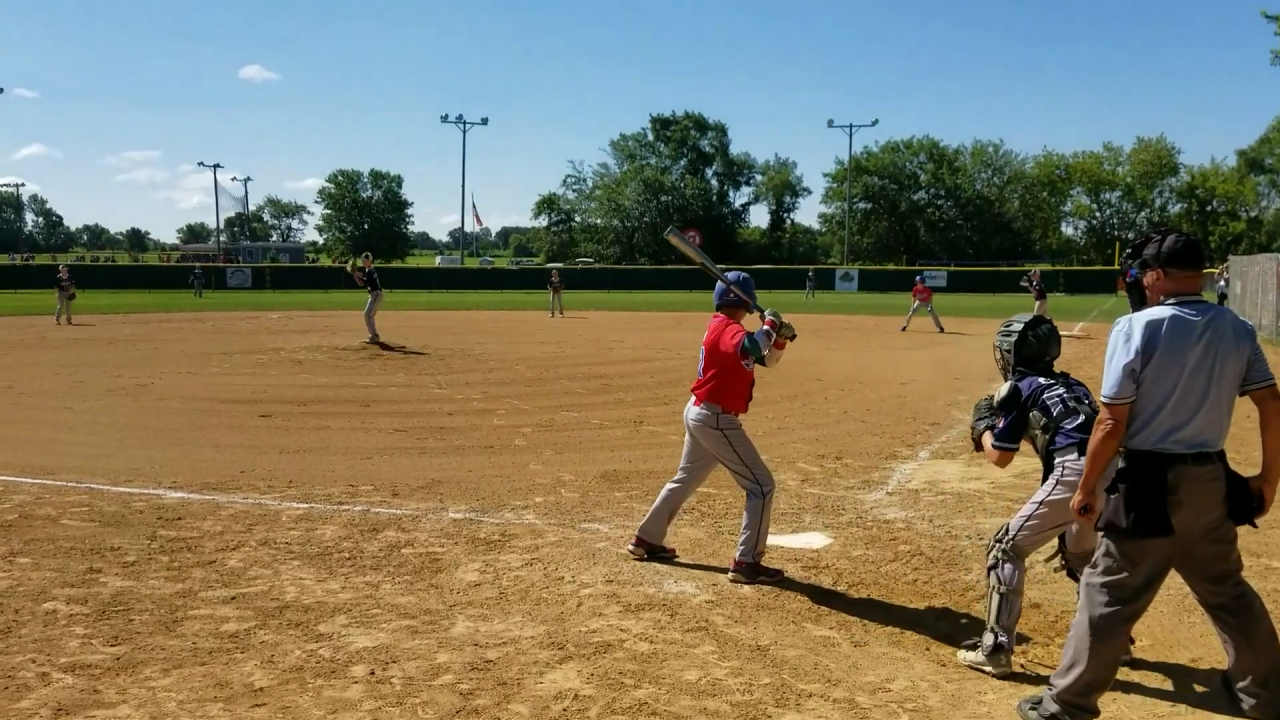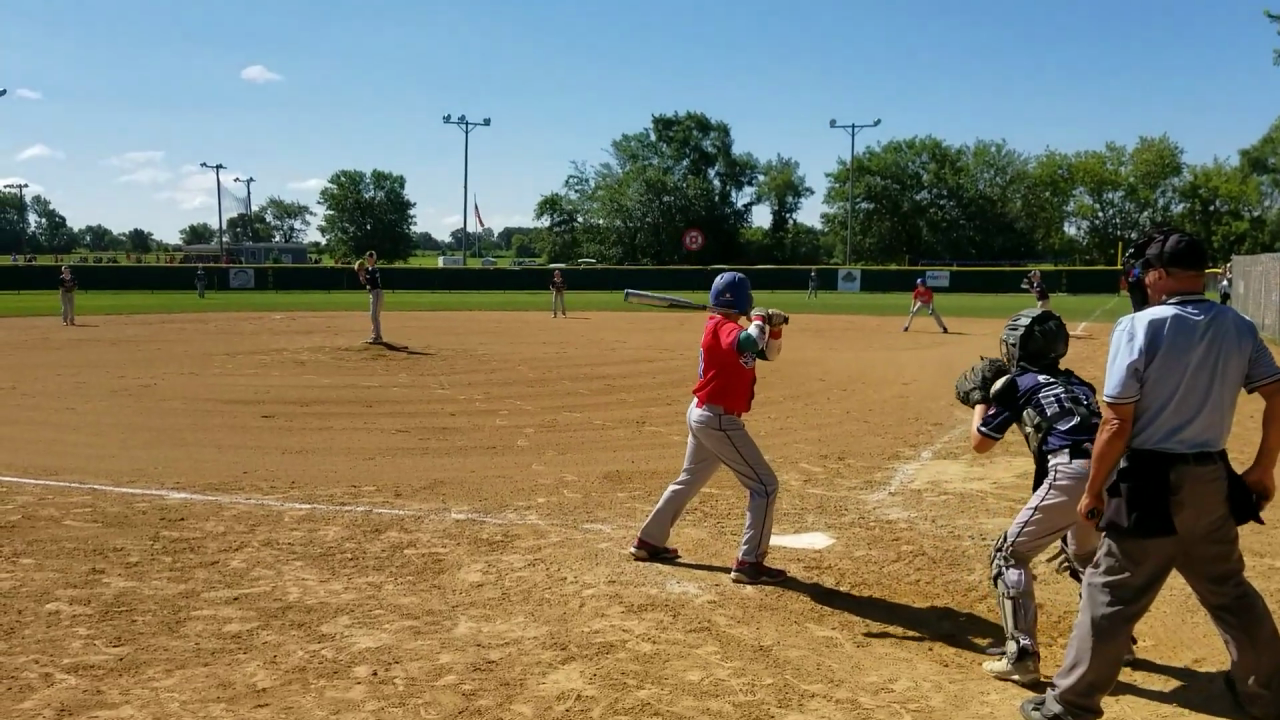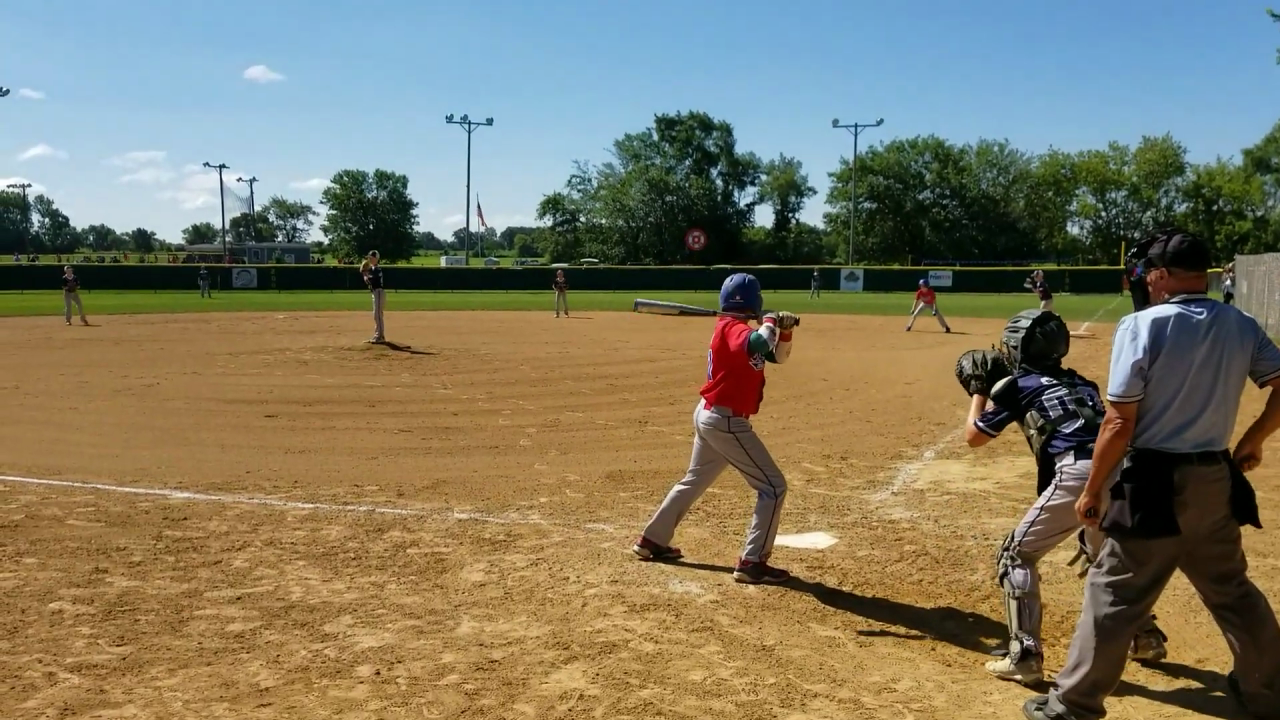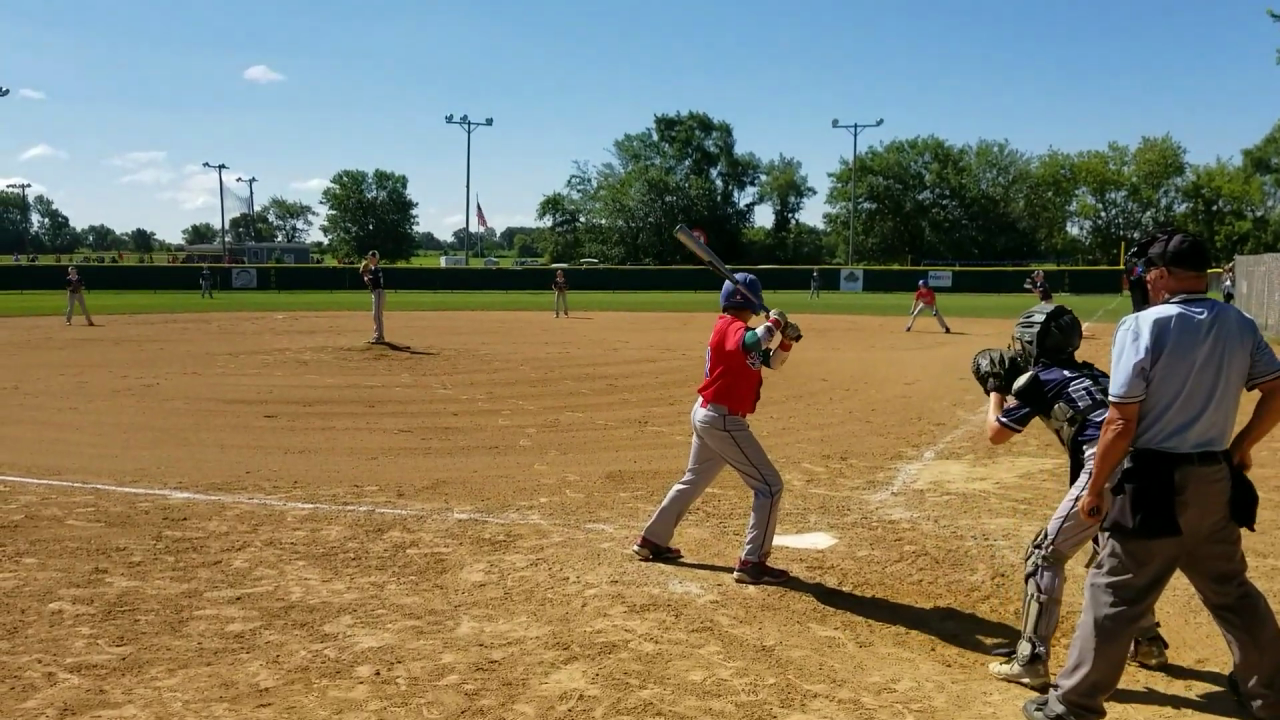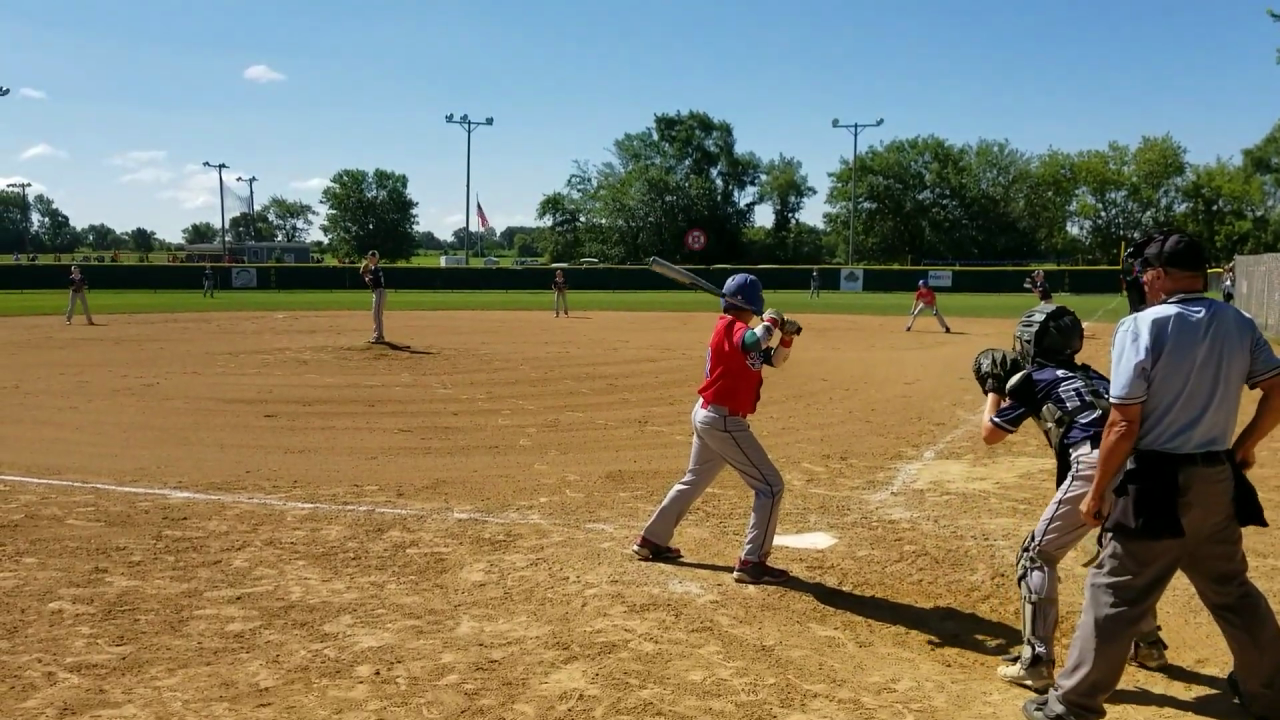
dt=0.3s
person 1, frame 1
left shoulder: (1136, 327)
right shoulder: (1237, 329)
left elbow: (1112, 424)
left wrist: (1086, 488)
left hip: (1150, 485)
right hip: (1211, 482)
left knee: (1108, 596)
right knee: (1228, 592)
person 1, frame 2
left shoulder: (1138, 327)
right shoulder: (1238, 328)
left elbow: (1117, 424)
left wrist: (1092, 491)
left hip: (1150, 484)
right hip: (1213, 481)
left knee: (1109, 595)
right knee: (1229, 591)
person 1, frame 3
left shoulder: (1142, 326)
left elbow: (1119, 423)
left wrist: (1091, 490)
left hip: (1154, 483)
right hip: (1216, 480)
left knee: (1112, 594)
right knee: (1232, 590)
person 1, frame 4
left shoulder: (1143, 326)
right shoulder: (1240, 326)
left elbow: (1121, 423)
left wrist: (1094, 489)
left hip: (1154, 483)
right hip: (1216, 481)
left knee: (1112, 595)
right knee: (1231, 591)
person 1, frame 5
left shoulder: (1141, 327)
right shoulder: (1239, 325)
left elbow: (1123, 425)
left wrist: (1097, 491)
left hip: (1157, 485)
right hip: (1218, 480)
left knee: (1113, 595)
right knee: (1232, 590)
person 2, frame 1
left shoulder: (1017, 389)
right shoulder: (1070, 385)
left elbow: (1000, 456)
left wrist: (982, 431)
left hip: (1076, 472)
right hip: (1112, 469)
left knee: (1007, 548)
right knee: (1081, 550)
left ankle: (995, 650)
person 2, frame 2
left shoulder: (1015, 385)
right shoulder: (1077, 383)
left elbow: (980, 443)
left wrist: (981, 400)
left hip: (1071, 475)
left knee: (1009, 555)
right knee: (1085, 552)
left ankle: (1021, 656)
person 2, frame 3
left shoulder: (1017, 387)
right shoulder: (1080, 383)
left elbow: (974, 437)
left wrist: (980, 390)
left hip: (1077, 475)
left knee: (1016, 554)
right knee: (1101, 550)
left ankle: (1024, 656)
right ankle: (1145, 637)
person 2, frame 4
left shoulder: (1038, 380)
right shoulder: (1092, 374)
left elbow: (996, 433)
left wrist: (996, 388)
left knee: (1046, 555)
left ankle: (1032, 659)
right ankle: (1147, 642)
person 2, frame 5
left shoulder: (1032, 380)
right shoulder: (1091, 376)
left elbow: (990, 434)
left wrist: (994, 389)
left hip: (1094, 467)
left knee: (1037, 556)
left ankle: (1036, 661)
right ankle: (1147, 644)
person 3, frame 1
left shoulder: (722, 327)
right shoulder: (728, 328)
left elbow: (766, 360)
right elbow: (754, 349)
left wrist: (780, 339)
right wrist: (770, 323)
left hip: (698, 413)
right hip: (716, 418)
left knee: (685, 479)
right knee: (761, 486)
left ankle: (646, 539)
right ankle: (746, 563)
person 3, frame 2
left shoulder: (724, 328)
right shoulder: (723, 326)
left elbow: (769, 353)
right elbow: (750, 342)
left wrist: (774, 328)
right wrist: (759, 319)
left hip: (702, 414)
right hip: (718, 419)
left knee: (689, 480)
right knee: (764, 485)
left ankle: (648, 541)
right ankle: (748, 563)
person 3, frame 3
left shoulder: (733, 329)
right shoulder: (733, 329)
left elbow: (778, 356)
right elbow: (761, 344)
left wrist: (785, 331)
right wrist: (770, 322)
left hip: (709, 415)
right hip: (726, 421)
left knee: (694, 481)
right knee: (773, 486)
left ankle: (652, 540)
right ankle: (752, 562)
person 3, frame 4
left shoulder: (732, 328)
right shoulder: (731, 326)
left elbow: (772, 362)
right elbow: (754, 341)
left wrist: (786, 340)
right wrist: (775, 322)
left hip: (707, 414)
right hip: (722, 419)
left knee: (693, 481)
right knee: (769, 486)
left ankle: (651, 540)
right ankle: (751, 562)
person 3, frame 5
left shoulder: (735, 330)
right shoulder: (730, 327)
left elbow: (775, 360)
right elbow: (753, 342)
left wrist: (786, 337)
right wrist: (771, 321)
left hip: (707, 415)
right hip: (723, 420)
left knee: (693, 481)
right knee: (770, 486)
left ankle: (651, 540)
right ankle: (751, 562)
